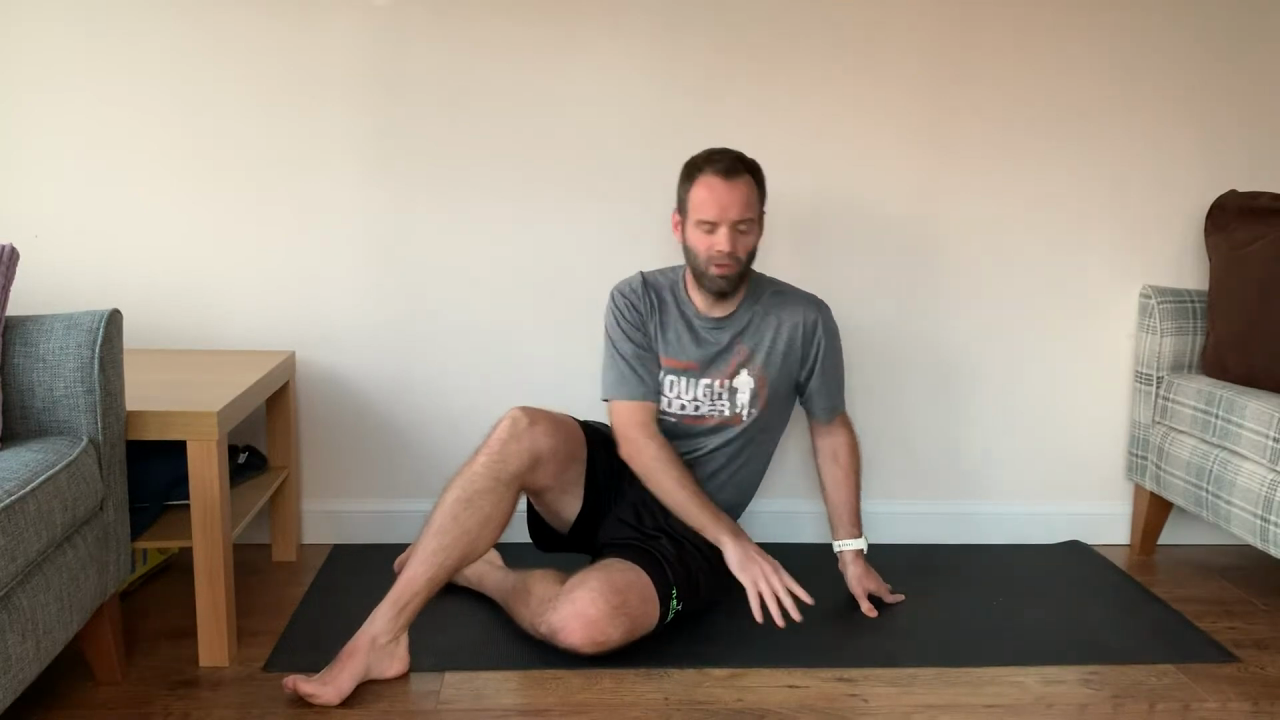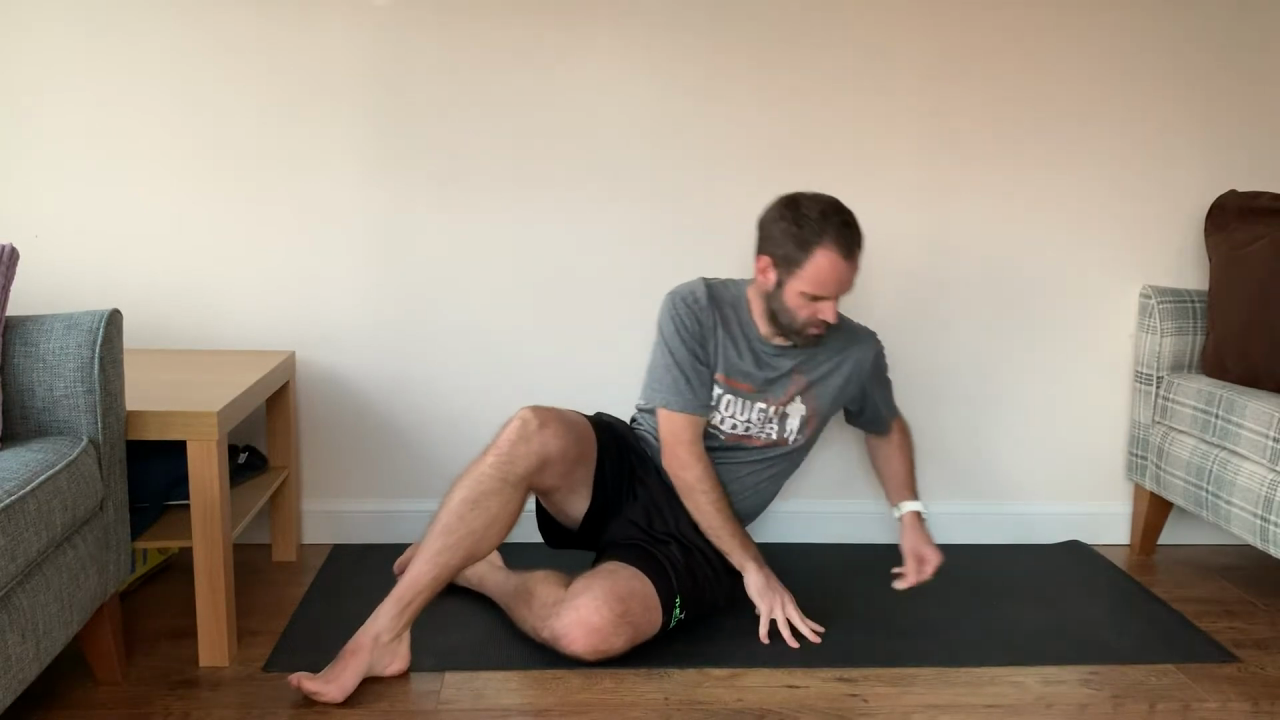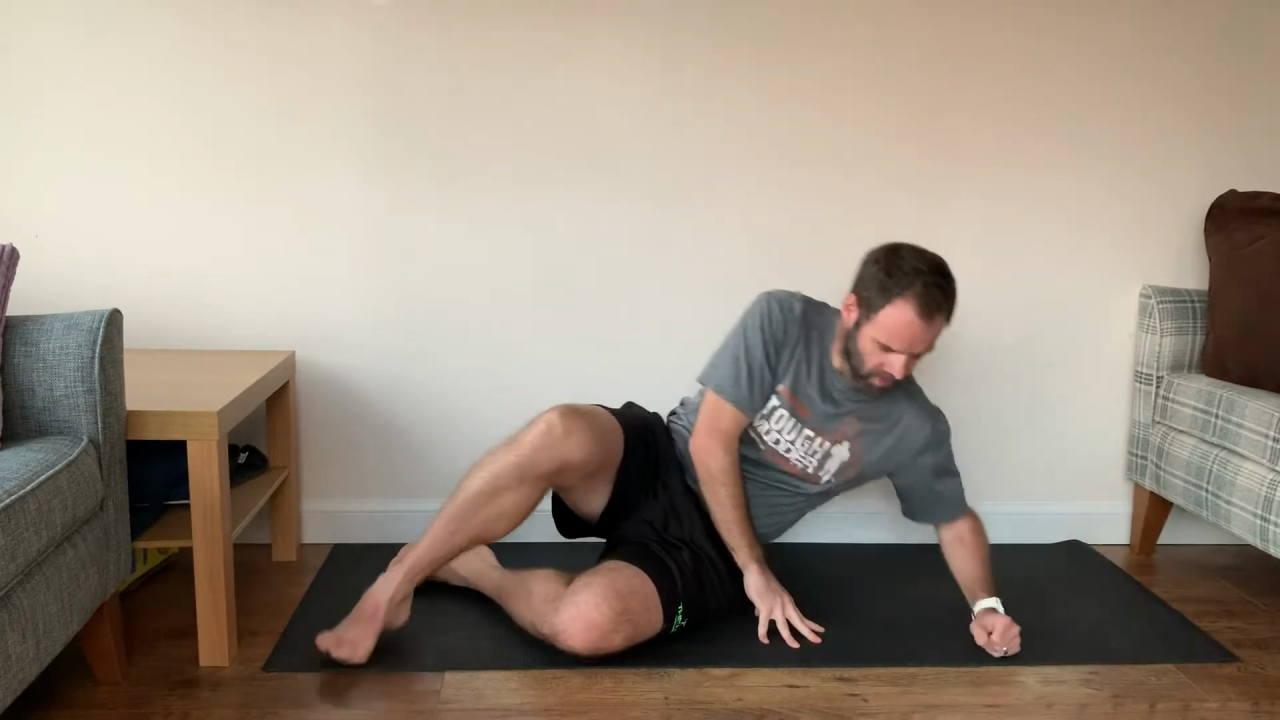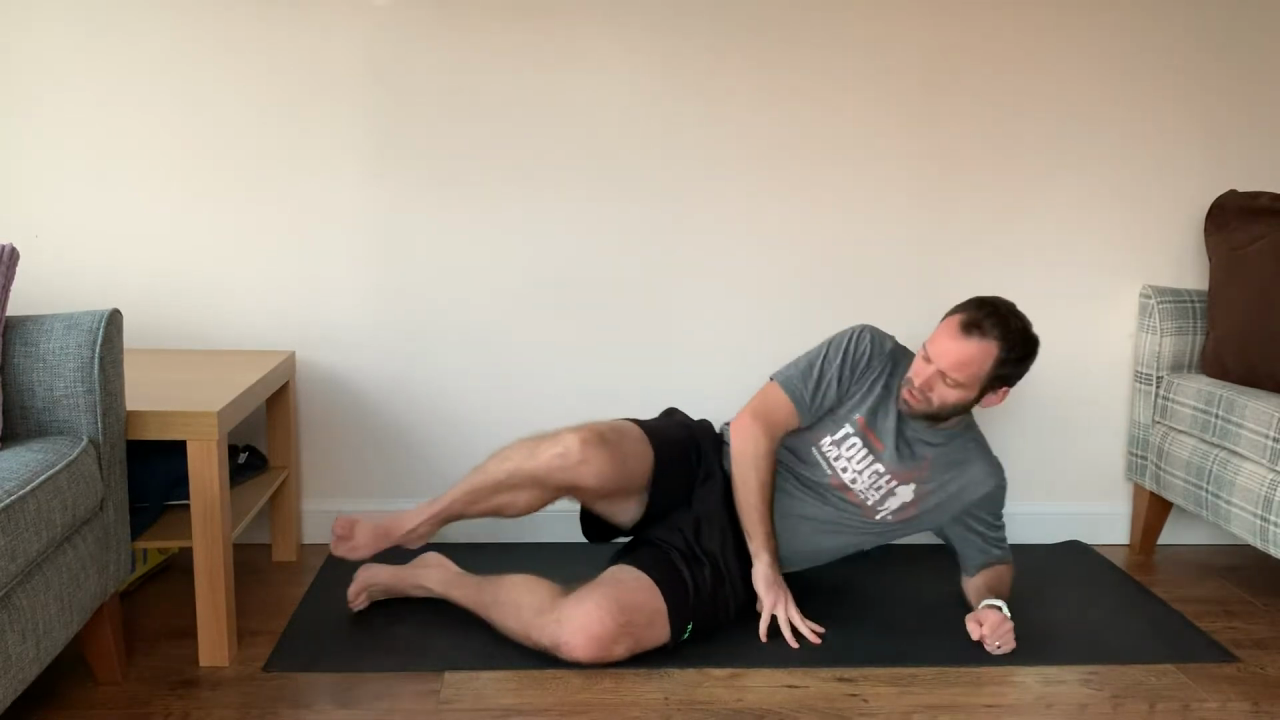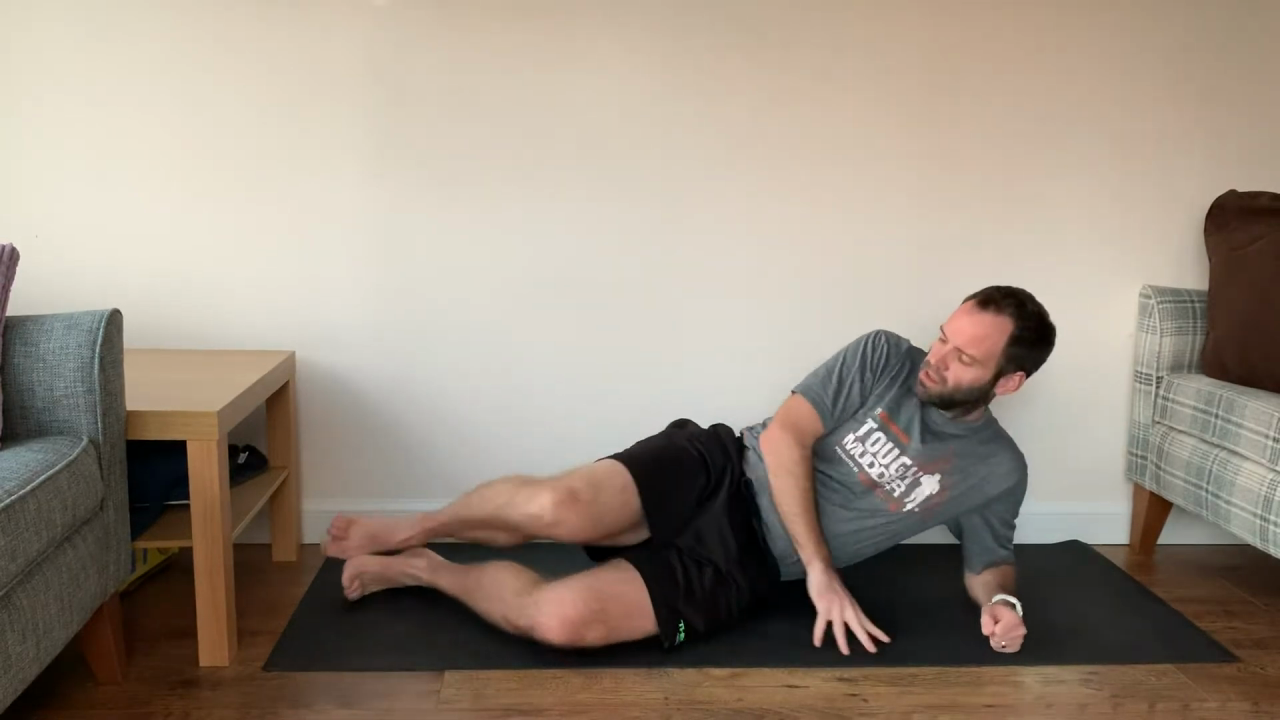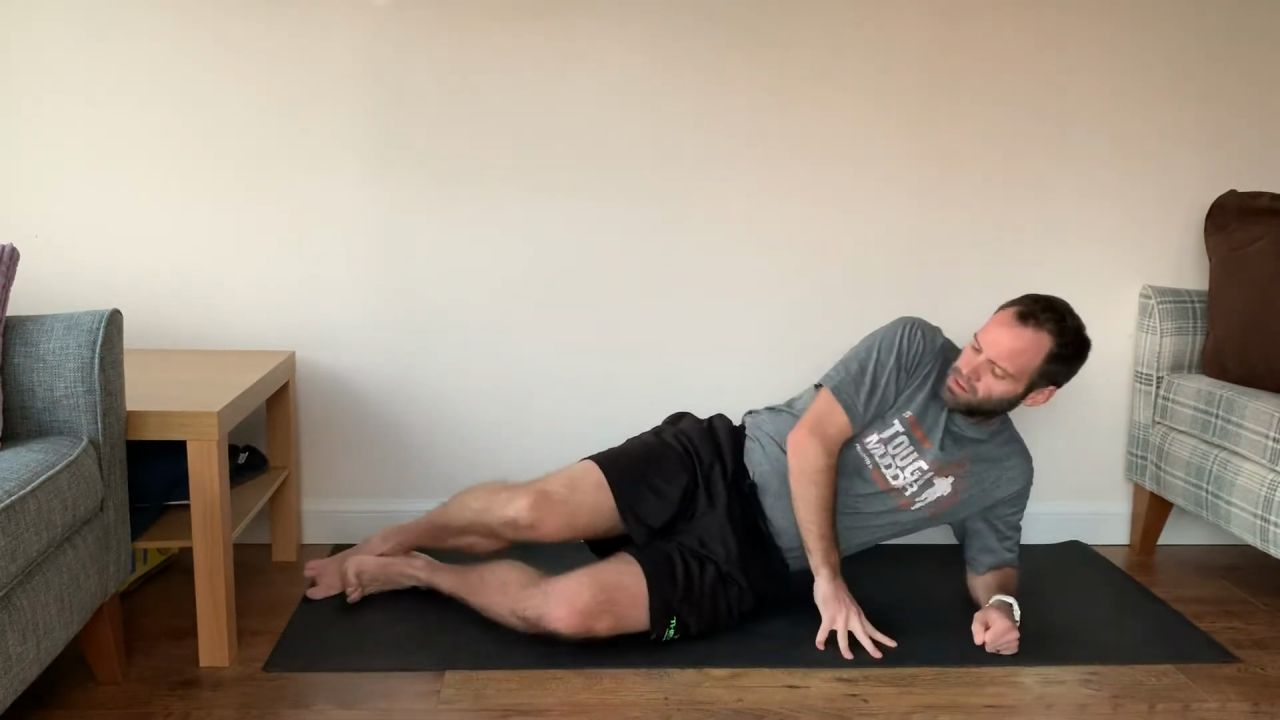
dt=0.3s
person 1, frame 1
left shoulder: (804, 323)
right shoulder: (638, 299)
left elbow: (832, 431)
right elbow: (638, 441)
left wrist: (851, 550)
right wrist: (738, 544)
left hip: (685, 535)
right hip: (615, 477)
left knee: (584, 623)
right knee: (523, 432)
left ankle: (478, 571)
right ankle: (381, 636)
person 1, frame 2
left shoulder: (856, 354)
right shoulder: (695, 307)
left elbow: (886, 427)
right elbow: (684, 451)
left wrist: (910, 516)
right wrist: (755, 570)
left hip: (692, 536)
right hip: (629, 469)
left knee: (586, 629)
right knee: (533, 432)
left ankle: (480, 572)
right ankle: (383, 632)
person 1, frame 3
left shoulder: (913, 427)
right shoulder: (779, 318)
left elbow: (955, 521)
right elbow: (710, 441)
left wrist: (985, 604)
right wrist: (755, 571)
left hip: (701, 538)
right hip: (655, 459)
left knee: (586, 626)
right knee: (561, 432)
left ankle: (470, 566)
right ankle: (395, 585)
person 1, frame 4
left shoulder: (974, 477)
right shoulder: (866, 352)
left elbow: (987, 563)
right elbow: (754, 427)
left wrist: (991, 605)
right wrist: (767, 567)
left hip: (720, 558)
right hip: (699, 468)
left knee: (586, 633)
right knee: (581, 453)
left ankle: (432, 577)
right ankle: (414, 525)
person 1, frame 5
left shoulder: (998, 470)
right shoulder: (883, 355)
left elbow: (988, 562)
right elbow: (786, 434)
left wrist: (1001, 602)
right wrist: (822, 573)
left hip: (739, 563)
right hip: (720, 471)
left knee: (561, 618)
right knee: (556, 508)
left ankle: (423, 572)
right ankle: (411, 531)
person 1, frame 6
left shoulder: (1006, 471)
right shoulder: (913, 345)
left elbow: (991, 564)
right elbow: (811, 440)
left wrist: (1000, 605)
right wrist: (830, 581)
left hip: (748, 560)
right hip: (719, 463)
left knee: (565, 610)
right knee: (530, 510)
left ankle: (413, 572)
right ankle: (391, 539)
